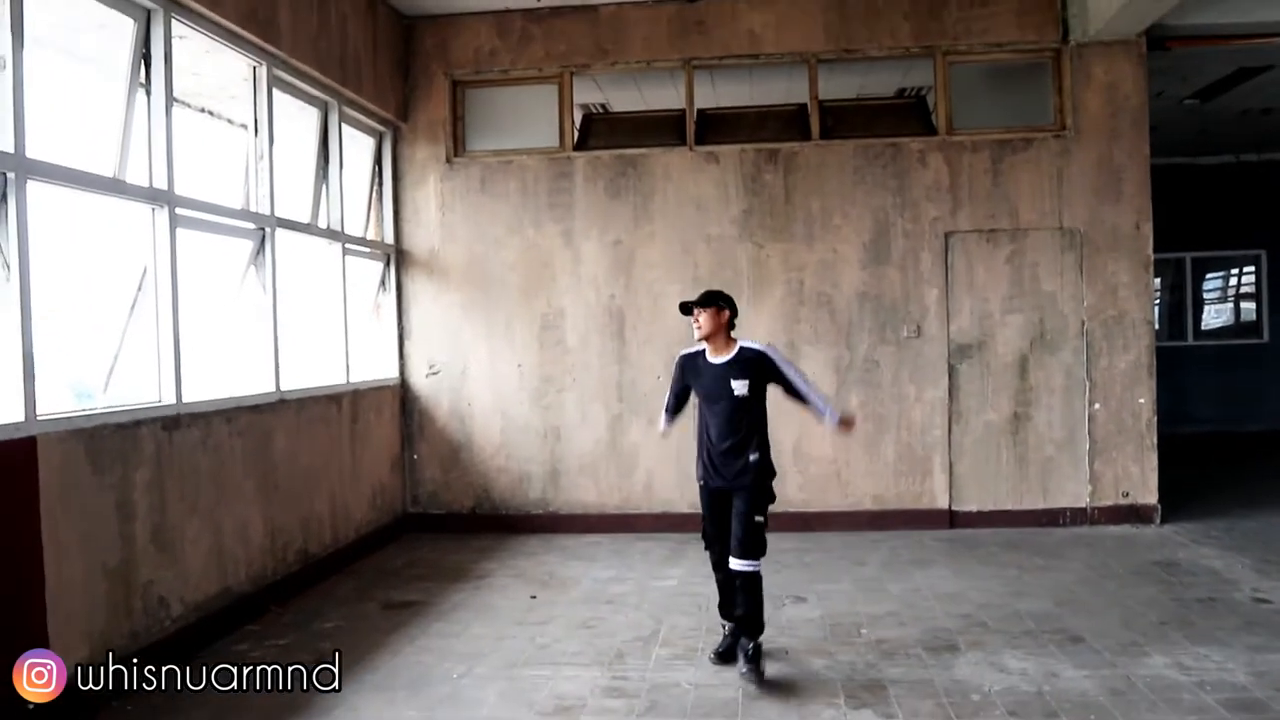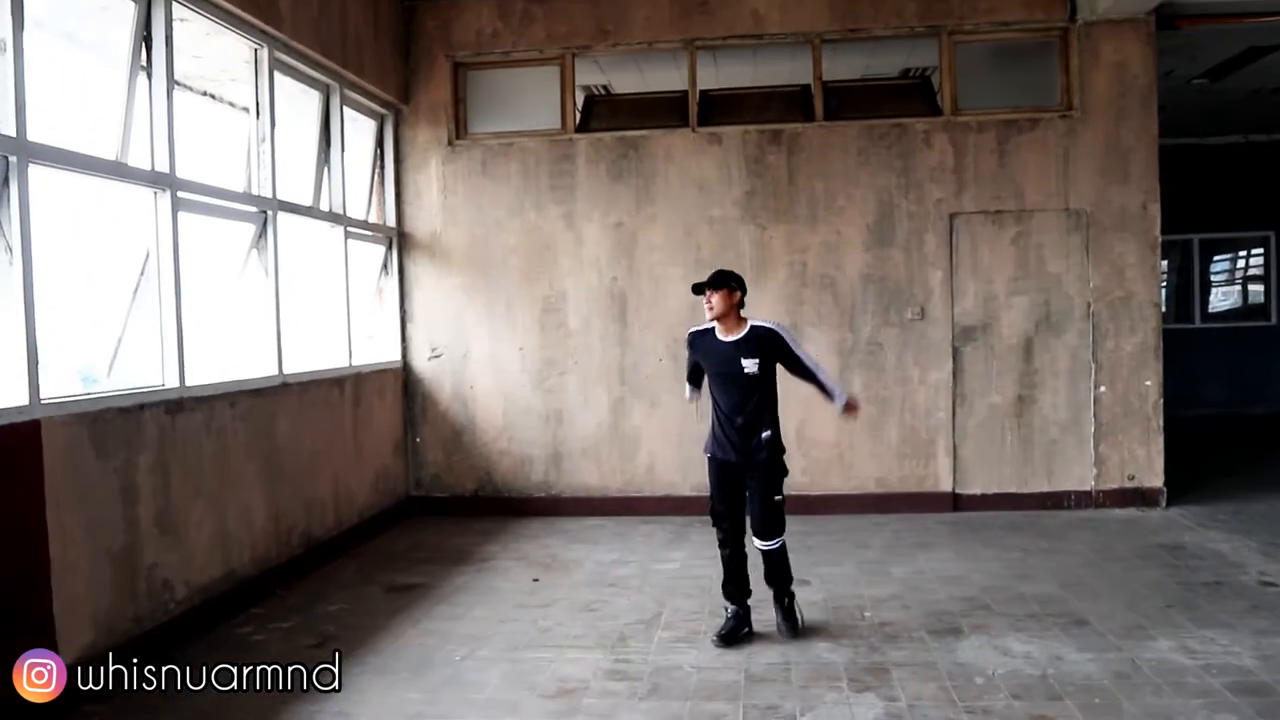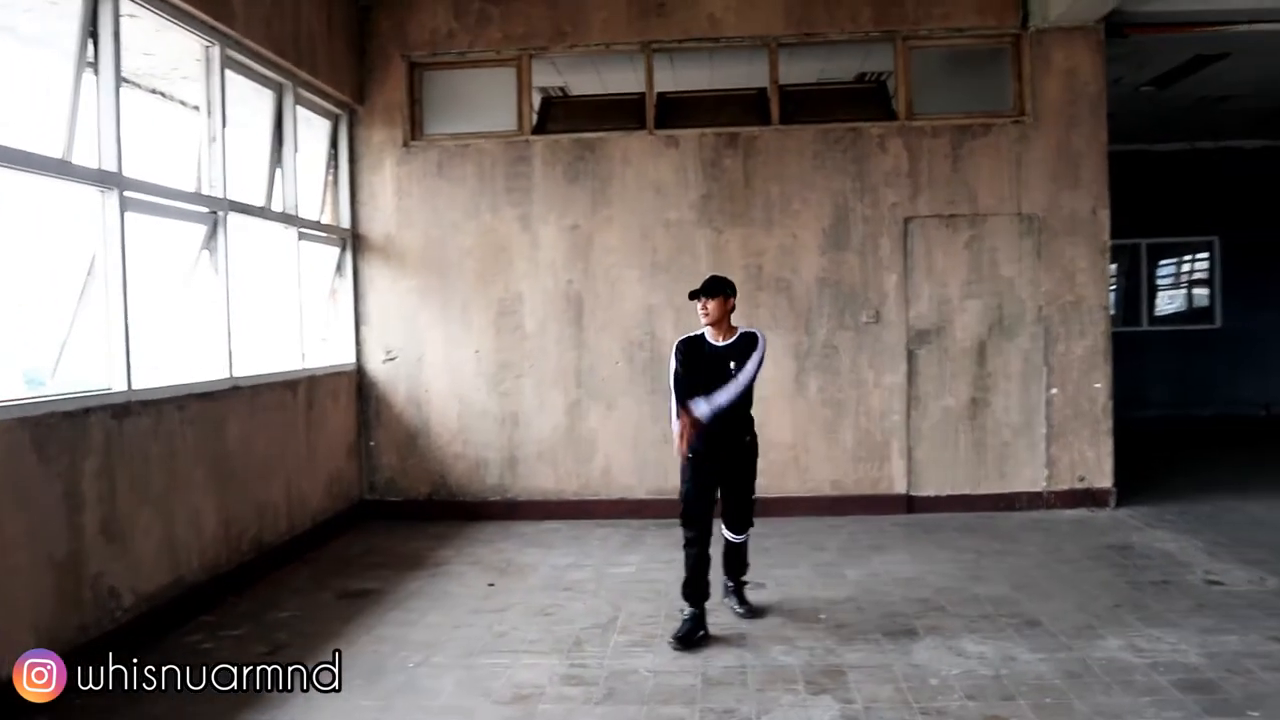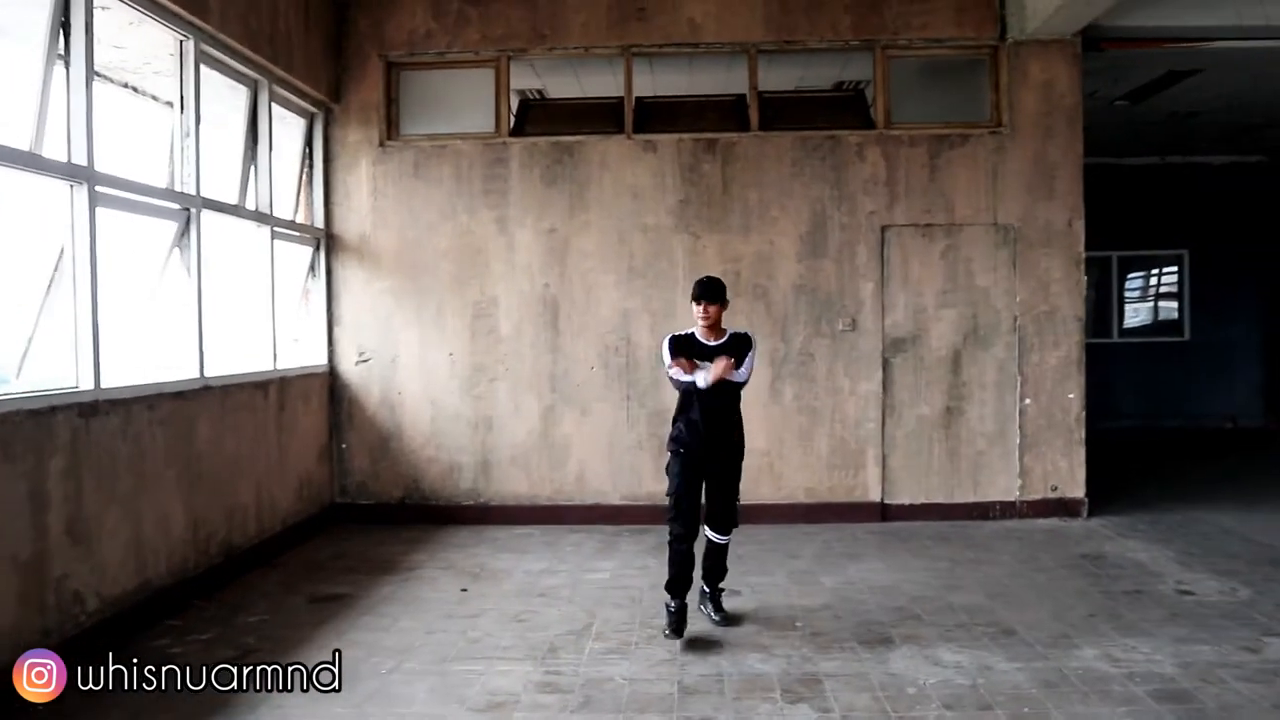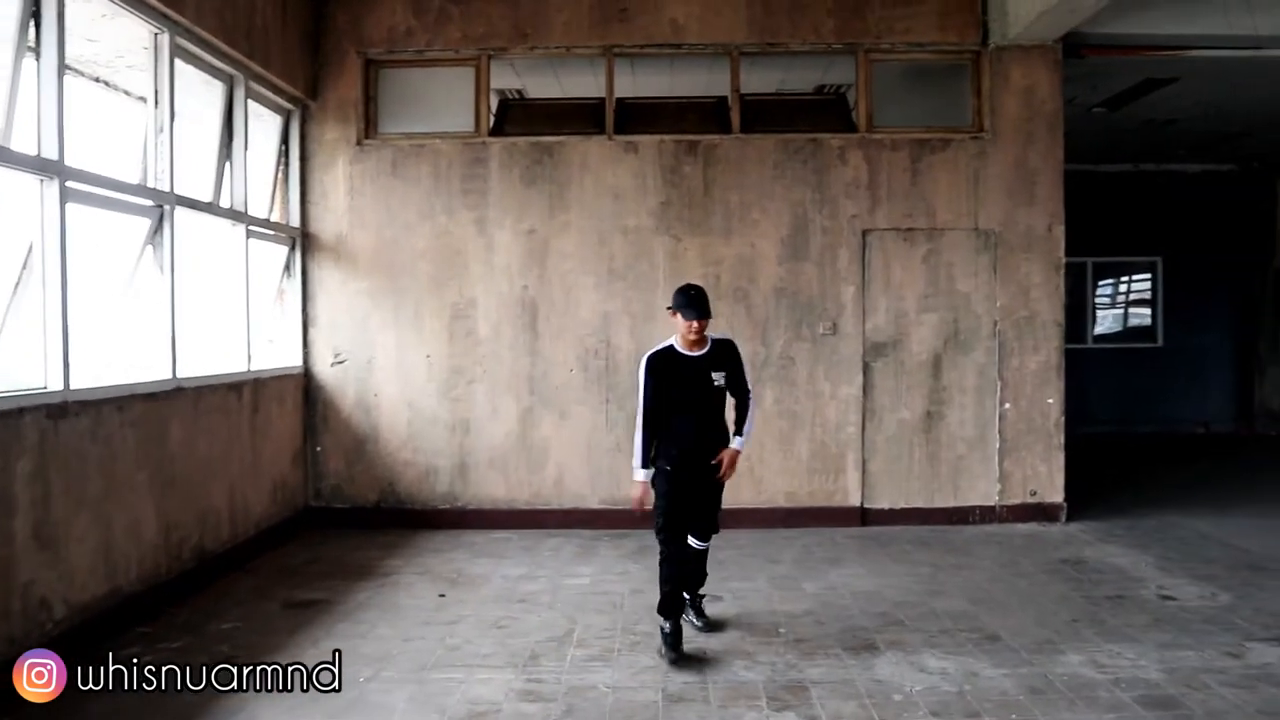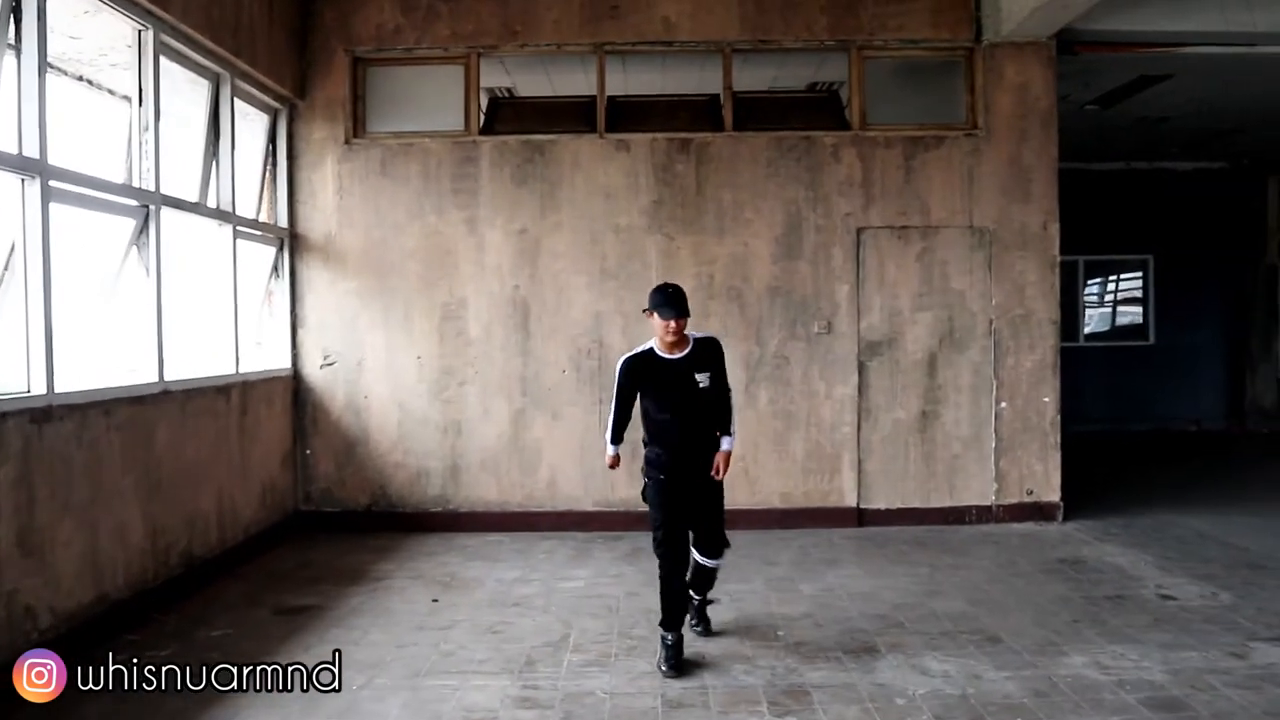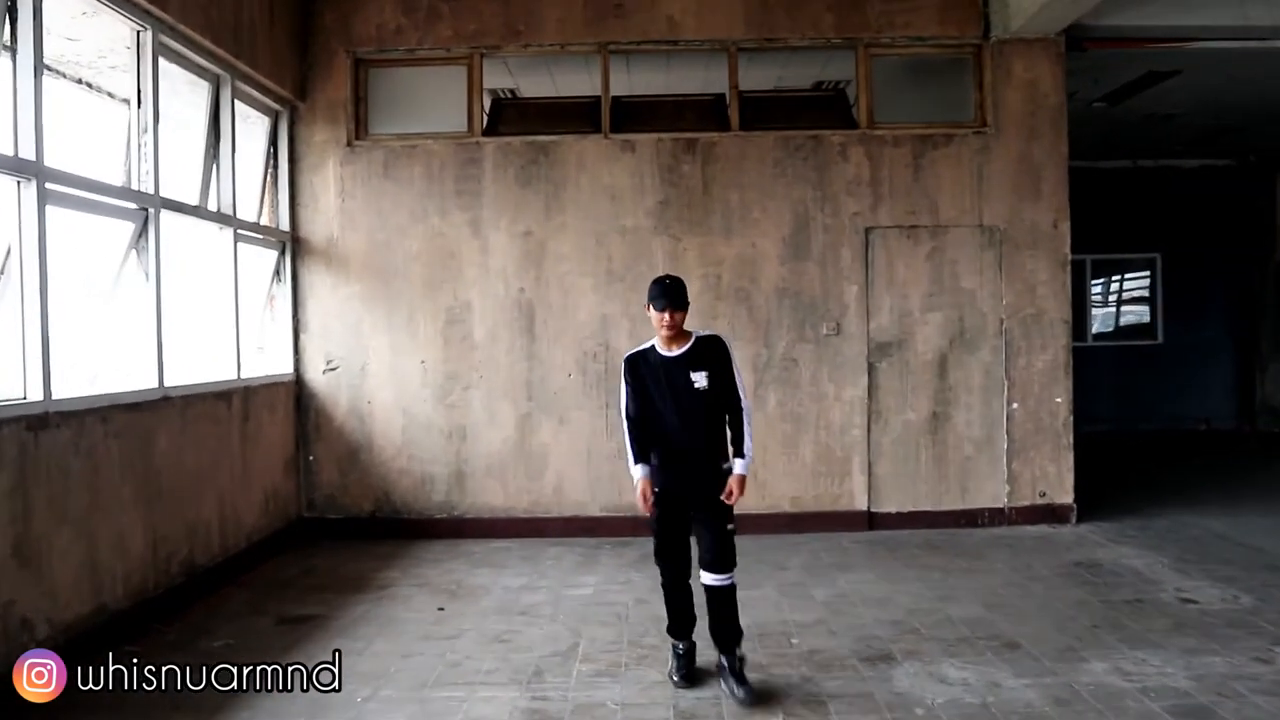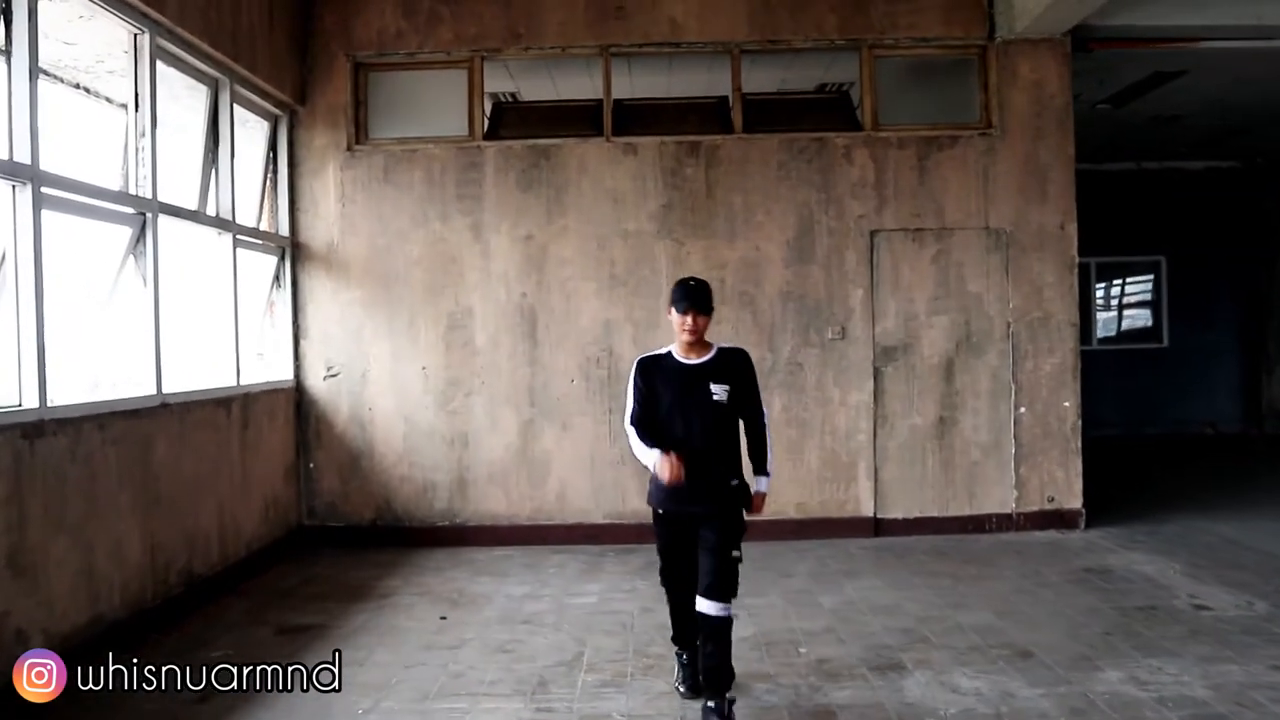
dt=0.3s
person 1, frame 1
left shoulder: (757, 357)
right shoulder: (688, 364)
left elbow: (799, 387)
right elbow: (678, 396)
left wrist: (833, 415)
right wrist: (666, 420)
left hip: (749, 475)
right hip: (710, 476)
left knee: (744, 557)
right knee: (719, 557)
left ankle: (750, 643)
right ankle: (733, 629)
person 1, frame 2
left shoulder: (767, 336)
right shoulder: (698, 339)
left elbow: (807, 369)
left wrist: (840, 398)
right wrist: (691, 389)
left hip: (762, 452)
right hip: (721, 453)
left knee: (767, 532)
right knee: (728, 535)
left ankle: (783, 596)
right ankle: (738, 611)
person 1, frame 3
left shoulder: (752, 342)
right shoulder: (686, 347)
left elbow: (738, 387)
right elbow: (677, 395)
left wrist: (698, 414)
right wrist: (679, 430)
left hip: (739, 449)
right hip: (700, 452)
left knee: (738, 526)
right knee: (696, 533)
left ankle: (734, 586)
right ankle: (695, 614)
person 1, frame 4
left shoulder: (742, 342)
right shoulder: (677, 343)
left elbow: (739, 377)
right elbow: (678, 378)
left wrist: (695, 368)
right wrist: (710, 374)
left hip: (727, 447)
right hip: (686, 445)
left knee: (721, 526)
right knee: (682, 526)
left ankle: (710, 593)
right ankle: (676, 603)
person 1, frame 5
left shoulder: (726, 352)
right shoulder: (657, 360)
left elbow: (744, 399)
right elbow: (648, 417)
left wrist: (735, 445)
right wrist: (642, 473)
left hip: (713, 459)
right hip: (672, 461)
left knee: (702, 535)
right knee: (672, 542)
left ankle: (691, 598)
right ankle: (670, 623)
person 1, frame 6
left shoulder: (709, 349)
right shoulder: (634, 364)
left elbow: (723, 397)
right elbow: (621, 408)
left wrist: (725, 445)
right wrist: (613, 447)
left hip: (706, 466)
right hip: (663, 470)
left knee: (712, 545)
right knee: (670, 555)
left ankle: (696, 597)
right ankle: (671, 635)
person 1, frame 7
left shoulder: (713, 349)
right shoulder: (635, 363)
left elbow: (737, 407)
right elbow: (632, 421)
left wrist: (739, 465)
right wrist: (639, 473)
left hip: (712, 477)
right hip: (664, 483)
left knee: (718, 567)
right knee: (673, 570)
left ankle: (730, 657)
right ankle: (682, 646)
person 1, frame 8
left shoulder: (735, 363)
right shoulder: (649, 368)
left elbow: (756, 422)
right elbow: (634, 426)
left wrist: (760, 481)
right wrist: (656, 456)
left hip: (722, 499)
right hip: (670, 500)
left knee: (715, 598)
right knee: (678, 588)
right ankle: (686, 655)
